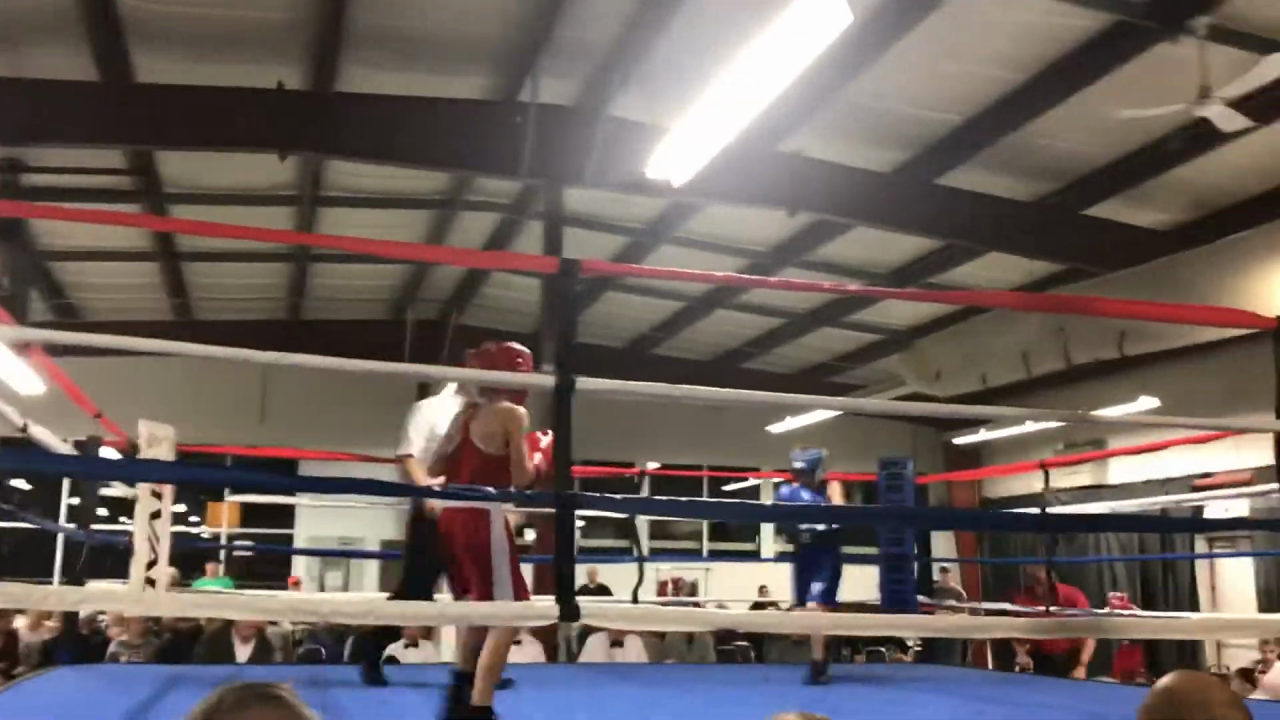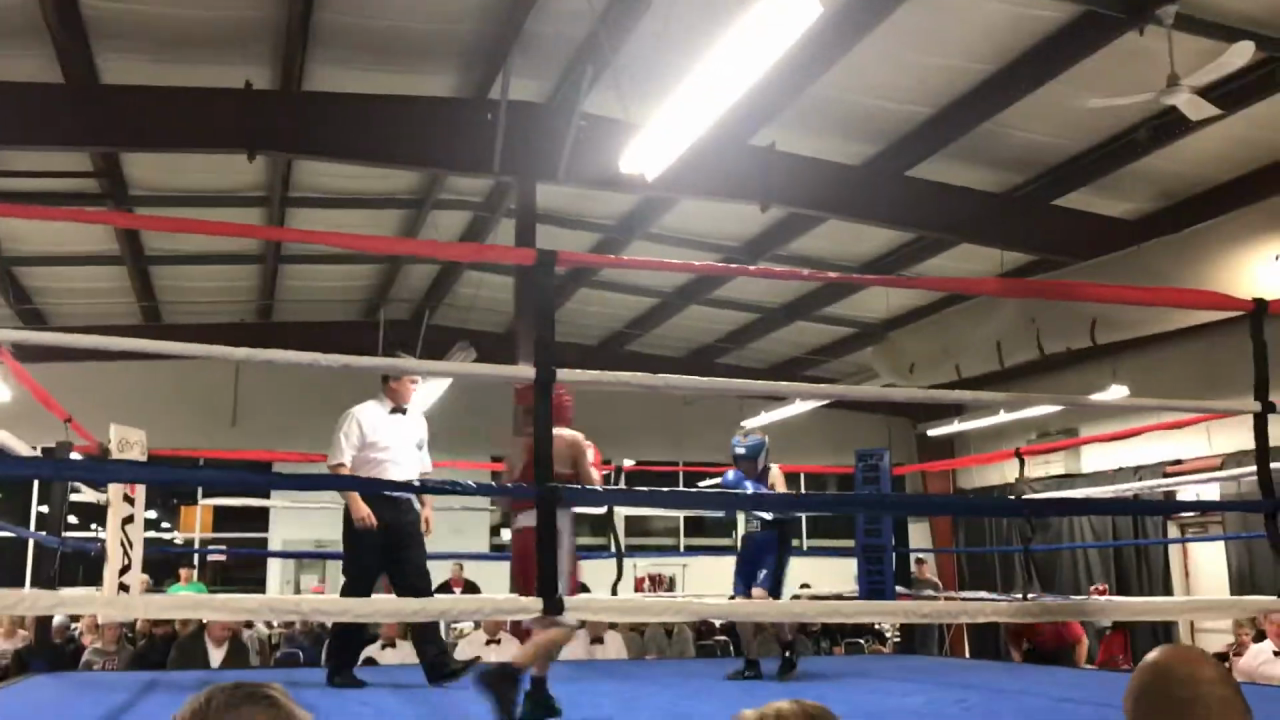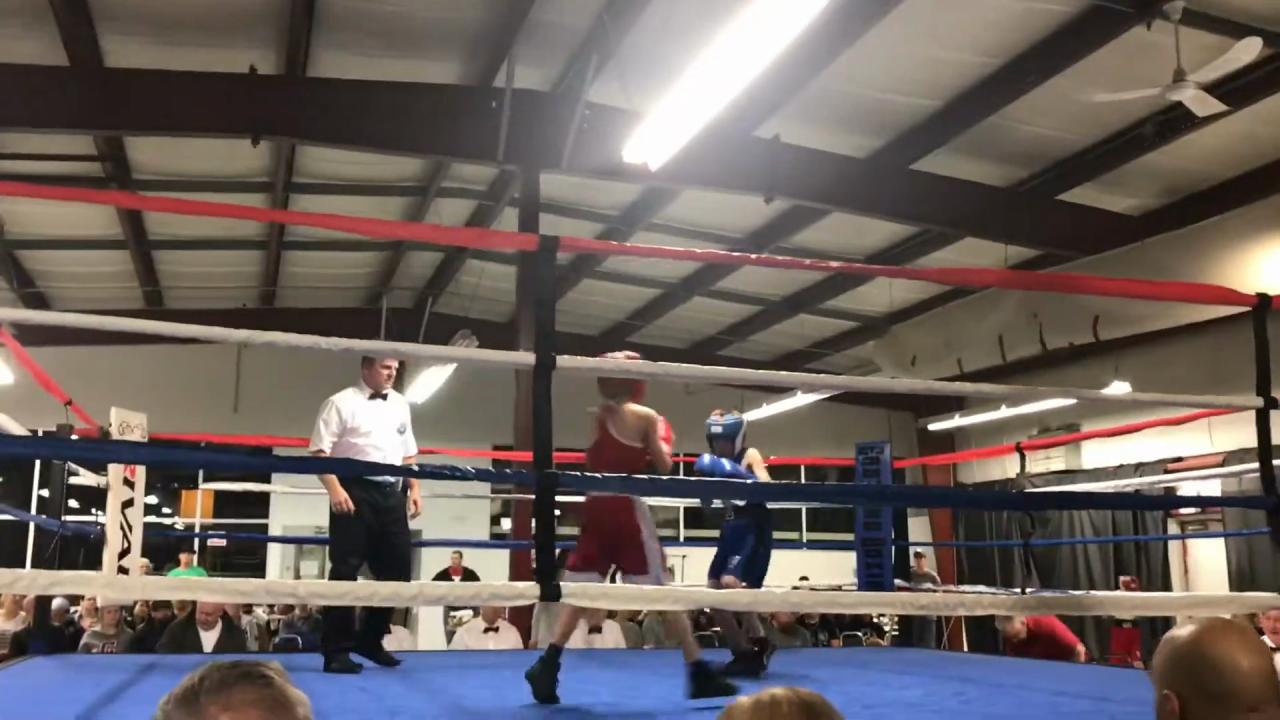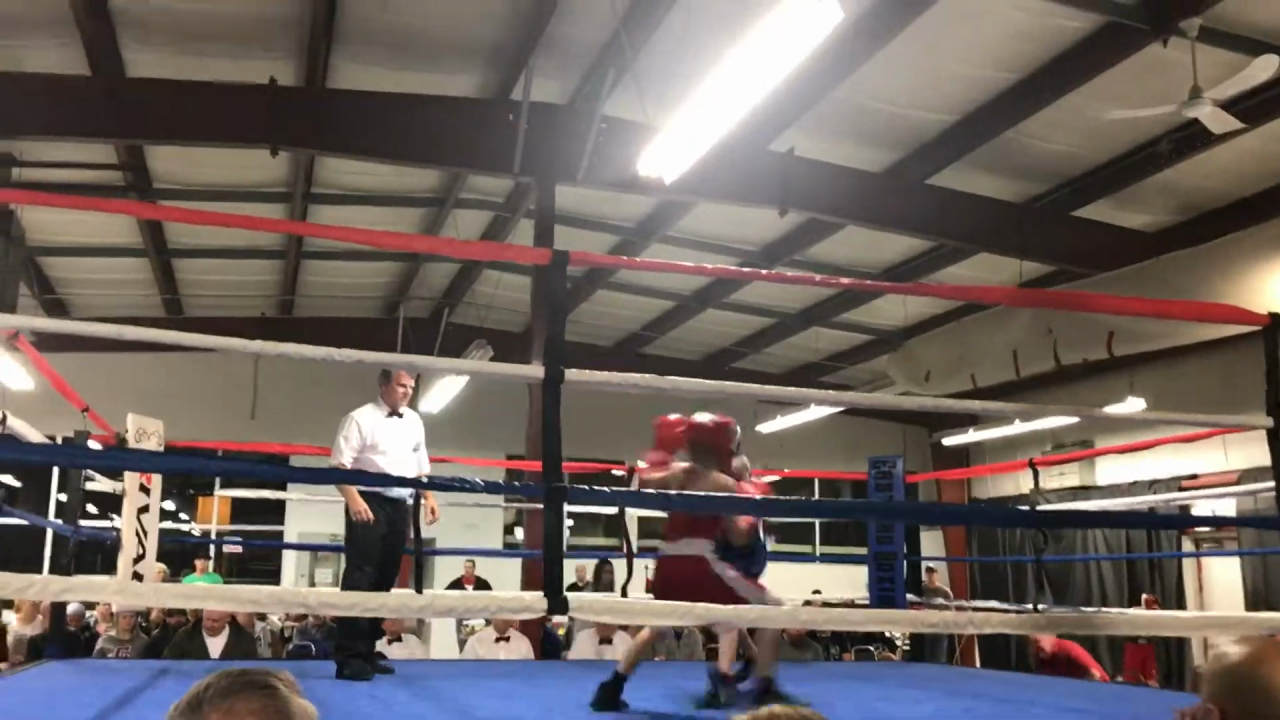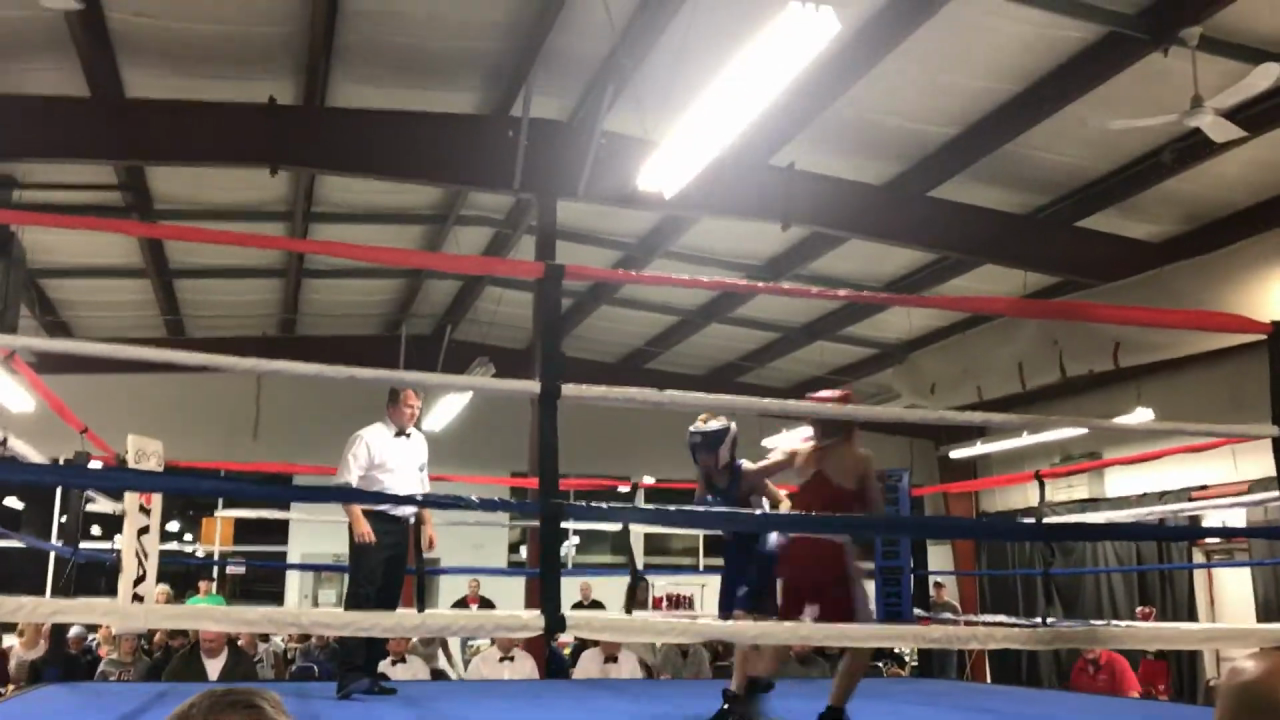
dt=0.3s
person 1, frame 1
left shoulder: (465, 414)
right shoulder: (512, 415)
left elbow: (433, 467)
right elbow: (521, 478)
right wrist: (542, 456)
left hip: (453, 515)
right hip: (483, 516)
left ankle: (461, 689)
person 1, frame 2
left shoulder: (520, 446)
right shoulder: (572, 441)
right elbow: (592, 490)
right wrist: (591, 466)
left hip: (523, 533)
right hip: (552, 530)
left knee: (543, 620)
right knee: (559, 624)
right ankle: (506, 673)
person 1, frame 3
left shoulder: (595, 418)
right shoulder: (645, 416)
right elbow: (664, 466)
right wrist: (663, 443)
left hip: (595, 507)
right hip: (628, 507)
left ankle: (548, 663)
right ankle: (699, 672)
person 1, frame 4
left shoulder: (678, 473)
right shoulder: (724, 484)
left elbow: (643, 481)
right elbow: (738, 537)
right wrist: (751, 513)
left hip: (668, 563)
right hip: (698, 562)
left ankle: (611, 688)
right ankle: (766, 688)
person 1, frame 5
left shoulder: (802, 453)
right shoulder: (860, 459)
right elbow: (877, 510)
left hip: (797, 546)
right hip: (834, 550)
left knee: (790, 626)
left ankle: (755, 689)
person 2, frame 1
right shoulder: (430, 410)
right elbow: (407, 456)
right wrist: (427, 495)
right hip: (431, 510)
right knee: (417, 585)
right ankle: (369, 654)
person 2, frame 2
left shoulder: (417, 420)
right shoulder: (360, 416)
right elbow: (338, 464)
left wrist: (425, 506)
right wrist: (356, 504)
left hip: (403, 510)
right hip: (370, 511)
left knee: (417, 584)
right knee: (358, 587)
left ankle: (438, 664)
right ankle: (340, 667)
person 2, frame 3
left shoulder: (400, 404)
right shoulder: (342, 402)
left elbow: (407, 452)
right elbow: (319, 450)
left wrist: (413, 487)
right wrist: (334, 488)
left hip: (390, 493)
right hip: (354, 492)
left knee: (395, 567)
right knee: (345, 570)
left ankle: (369, 640)
right ankle: (336, 651)
person 2, frame 4
left shoulder: (414, 422)
right shoulder: (361, 419)
left elbow: (420, 467)
right elbow: (339, 463)
left wrist: (428, 497)
right wrist: (353, 499)
left hip: (398, 507)
right hip: (369, 505)
left knee: (383, 583)
right knee: (359, 578)
left ankle: (365, 652)
right ankle: (349, 657)
person 2, frame 5
left shoulder: (419, 442)
right shoulder: (368, 438)
right elbow: (345, 483)
left wrist: (427, 524)
right wrist: (357, 520)
left hip: (401, 527)
right hip: (372, 524)
left knee: (386, 601)
right knee: (362, 595)
left ankle: (368, 673)
right ankle: (350, 674)
person 3, frame 1
left shoulder: (831, 487)
right shoulder: (795, 491)
right elbow: (789, 531)
left wrist: (818, 506)
left hip: (825, 555)
right hip: (803, 556)
left knee: (814, 608)
right knee: (802, 610)
left ankle: (819, 663)
right ankle: (821, 653)
person 3, frame 2
left shoulder: (773, 474)
right shoulder: (739, 478)
left hip: (774, 543)
right hip: (750, 543)
left knee: (760, 597)
left ankle: (787, 643)
right ankle: (751, 664)
person 3, frame 3
left shoulder: (750, 456)
right shoulder: (714, 464)
left wrist: (742, 478)
left hip: (754, 529)
right hip: (730, 532)
left knee: (730, 583)
right knee: (716, 593)
left ankle: (760, 641)
right ankle: (744, 653)
person 3, frame 4
left shoulder: (738, 465)
right shoulder: (710, 469)
left hip: (744, 545)
right hip: (725, 544)
left knee: (726, 602)
right knee: (720, 606)
left ankle: (724, 678)
right ankle: (752, 659)
person 3, frame 5
left shoulder: (748, 473)
right shoulder: (705, 477)
left elbow: (783, 501)
right wrist: (705, 509)
left hip: (756, 549)
right hip: (734, 549)
left knee: (742, 618)
right knee: (729, 618)
right ankle: (752, 677)
